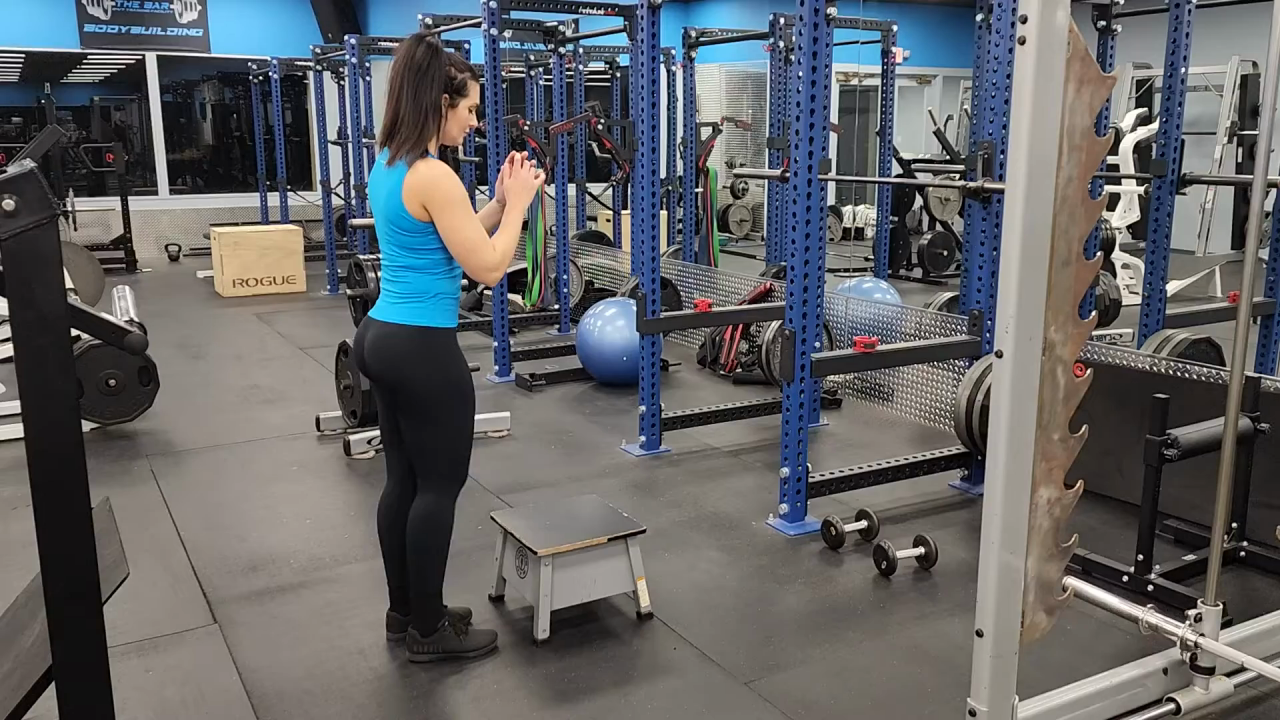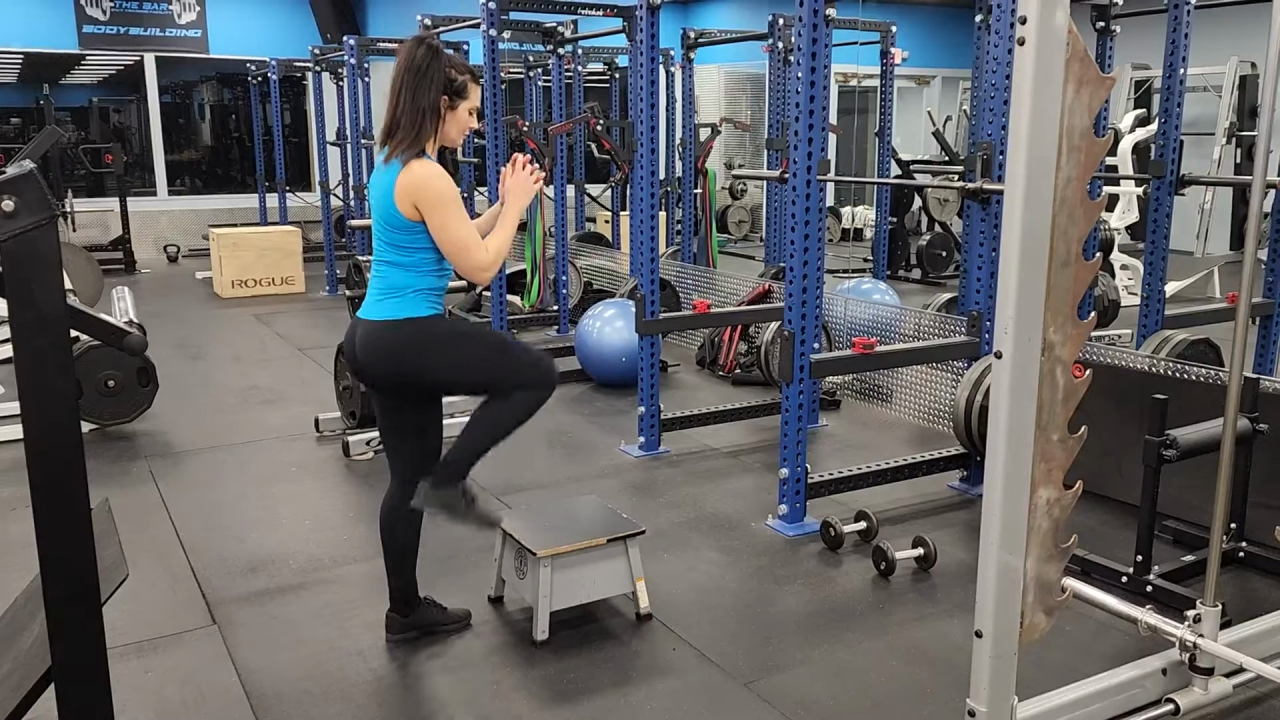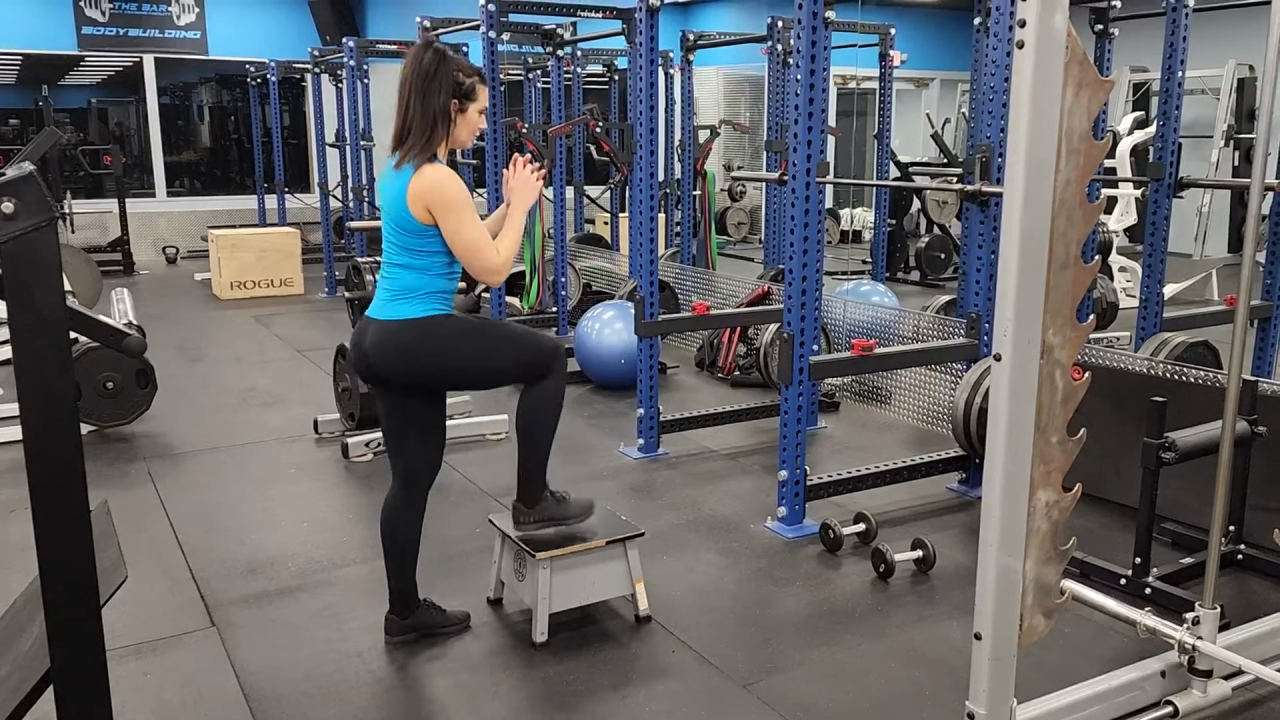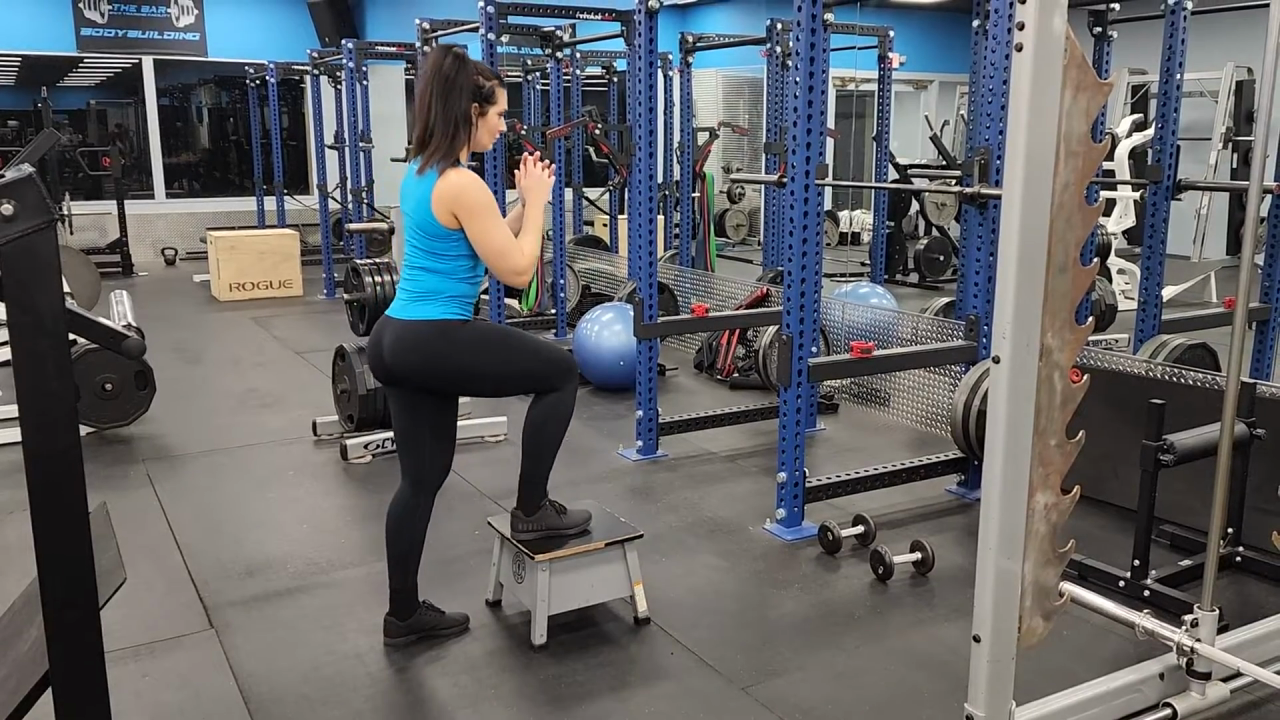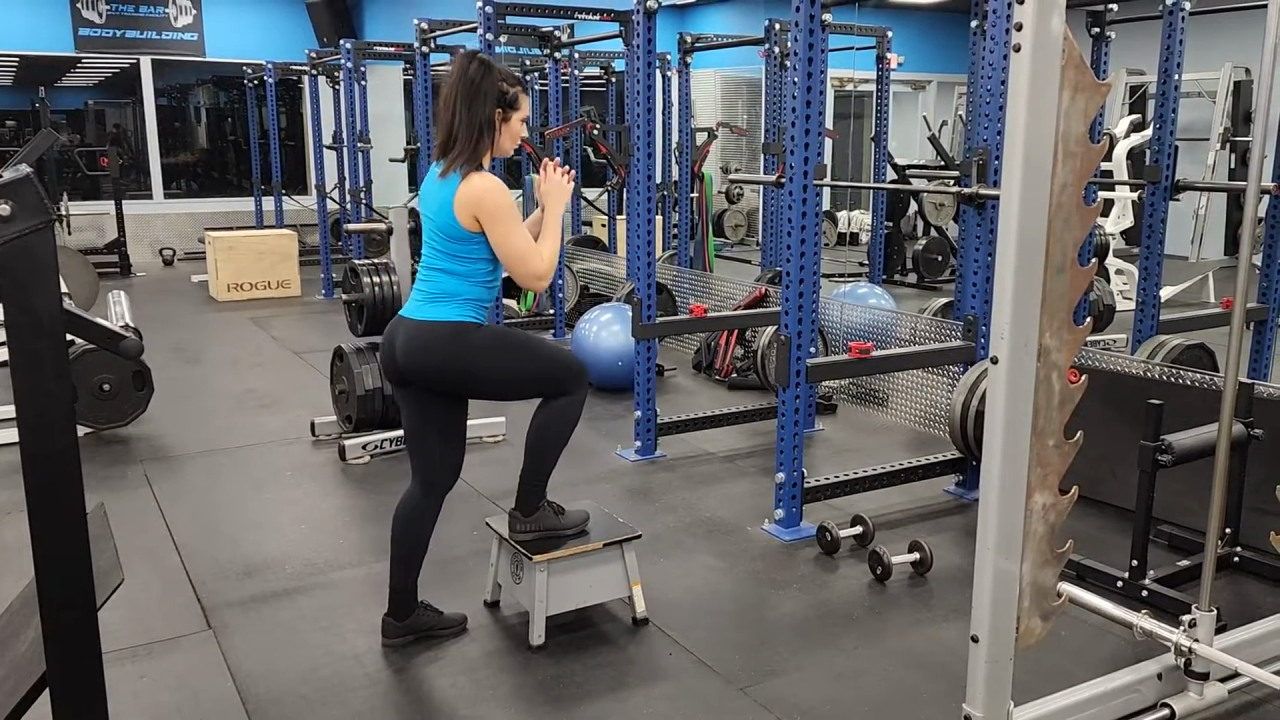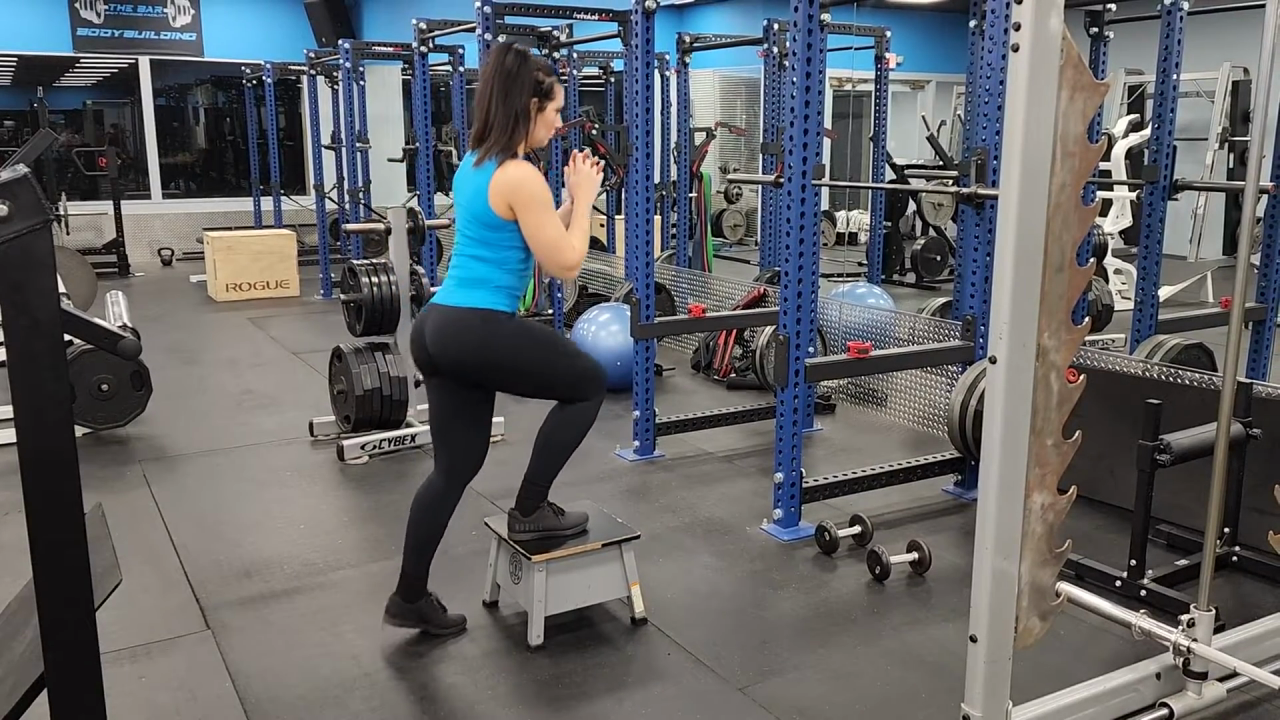
dt=0.3s
person 1, frame 1
left shoulder: (388, 165)
right shoulder: (432, 176)
right elbow: (488, 268)
left wrist: (498, 201)
right wrist: (519, 205)
left hip: (382, 336)
right hip: (420, 346)
left knee: (408, 479)
right knee: (439, 485)
left ankle: (405, 612)
right ankle: (432, 630)
person 1, frame 2
left shoulder: (391, 164)
right shoulder: (426, 177)
left elbow: (450, 244)
right elbow: (479, 267)
left wrist: (501, 204)
right wrist: (515, 206)
left hip: (373, 337)
right hip: (408, 338)
left knee: (409, 474)
right knee: (535, 373)
left ankle: (406, 610)
right ankle: (449, 481)
person 1, frame 3
left shoulder: (400, 168)
right shoulder: (438, 180)
right elbow: (492, 270)
left wrist: (511, 205)
right wrist: (519, 206)
left hip: (379, 340)
right hip: (416, 340)
left knee: (412, 477)
right knee: (549, 358)
left ankle: (405, 612)
right ankle: (532, 499)
person 1, frame 4
left shoulder: (420, 170)
right shoulder: (462, 184)
right elbow: (515, 271)
left wrist: (524, 205)
right wrist: (536, 203)
left hip: (396, 340)
right hip: (435, 342)
left knee: (421, 478)
right knee: (561, 372)
left ankle: (403, 613)
right ankle: (532, 509)
person 1, frame 5
left shoulder: (440, 174)
right shoulder: (484, 189)
right elbow: (535, 275)
left wrist: (543, 210)
right wrist: (555, 208)
left hip: (409, 340)
right hip: (449, 344)
left knee: (432, 479)
right knee: (570, 378)
left ankle: (402, 613)
right ankle: (530, 510)
person 1, frame 6
left shoulder: (474, 164)
right shoulder: (518, 177)
right elbow: (564, 265)
left wrist: (568, 201)
right wrist: (583, 200)
left hip: (437, 329)
right hip: (478, 331)
left knee: (454, 467)
right knee: (587, 384)
left ankle: (410, 597)
right ankle: (530, 511)
